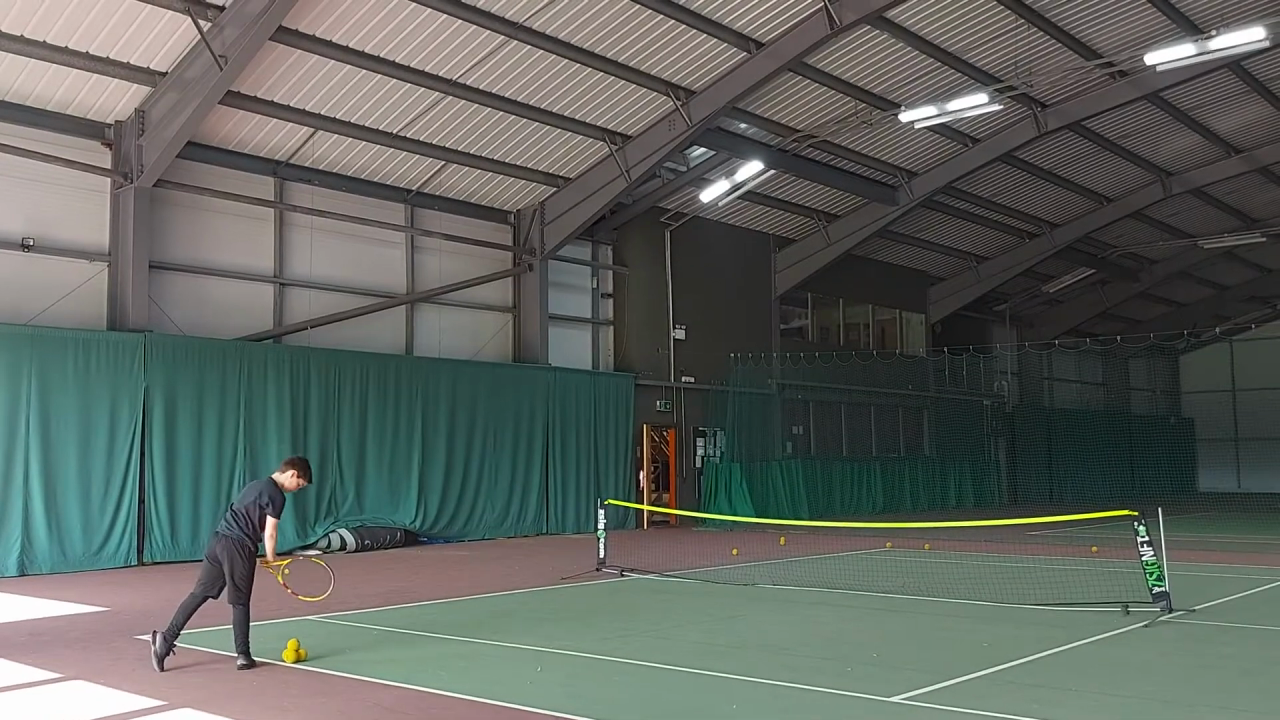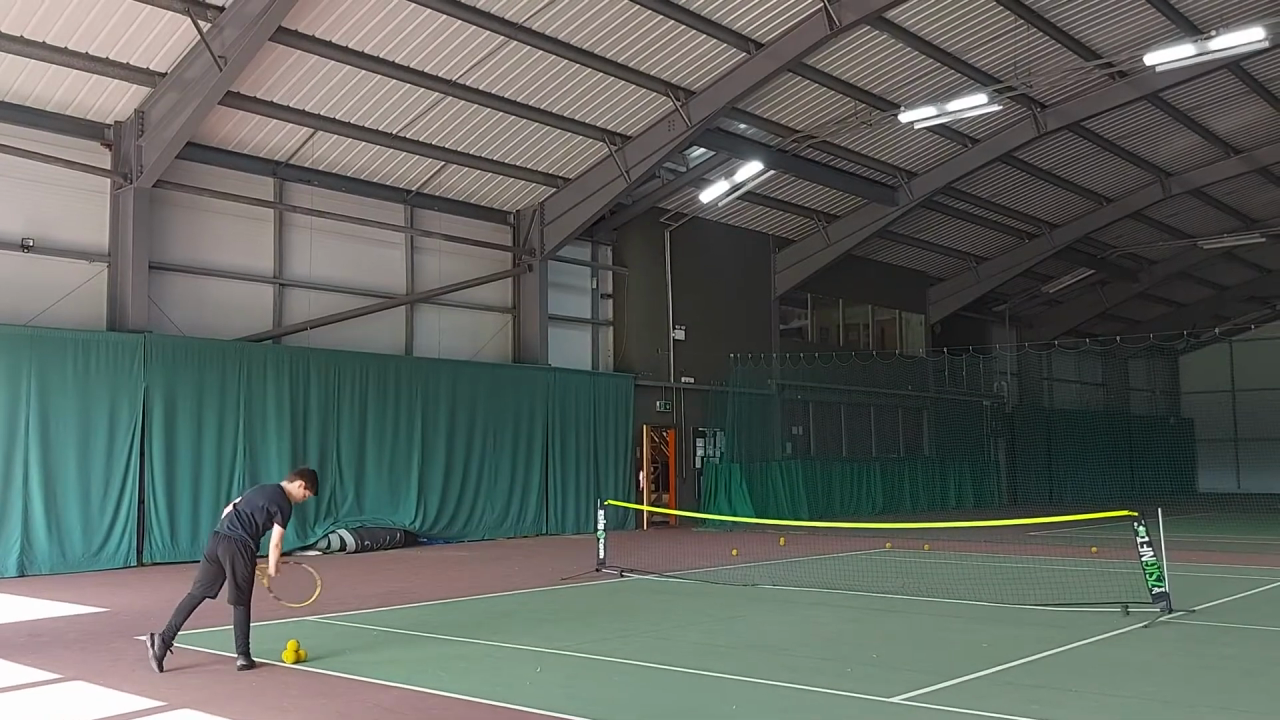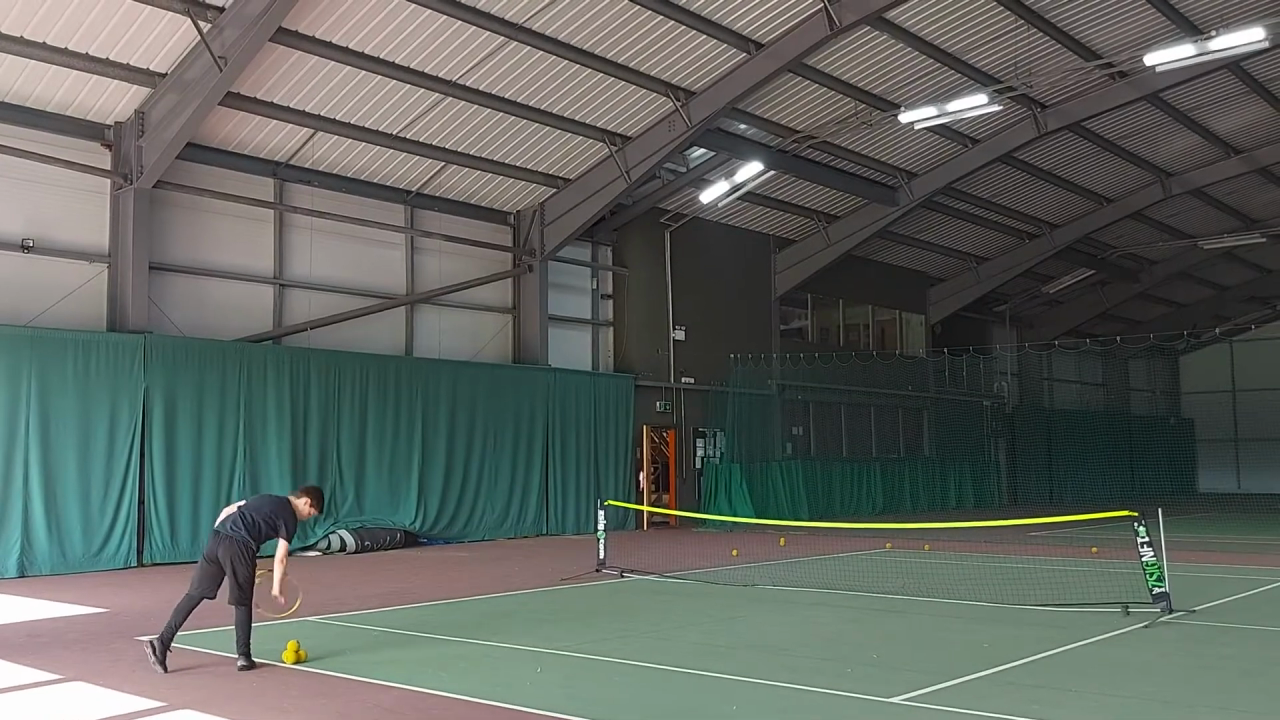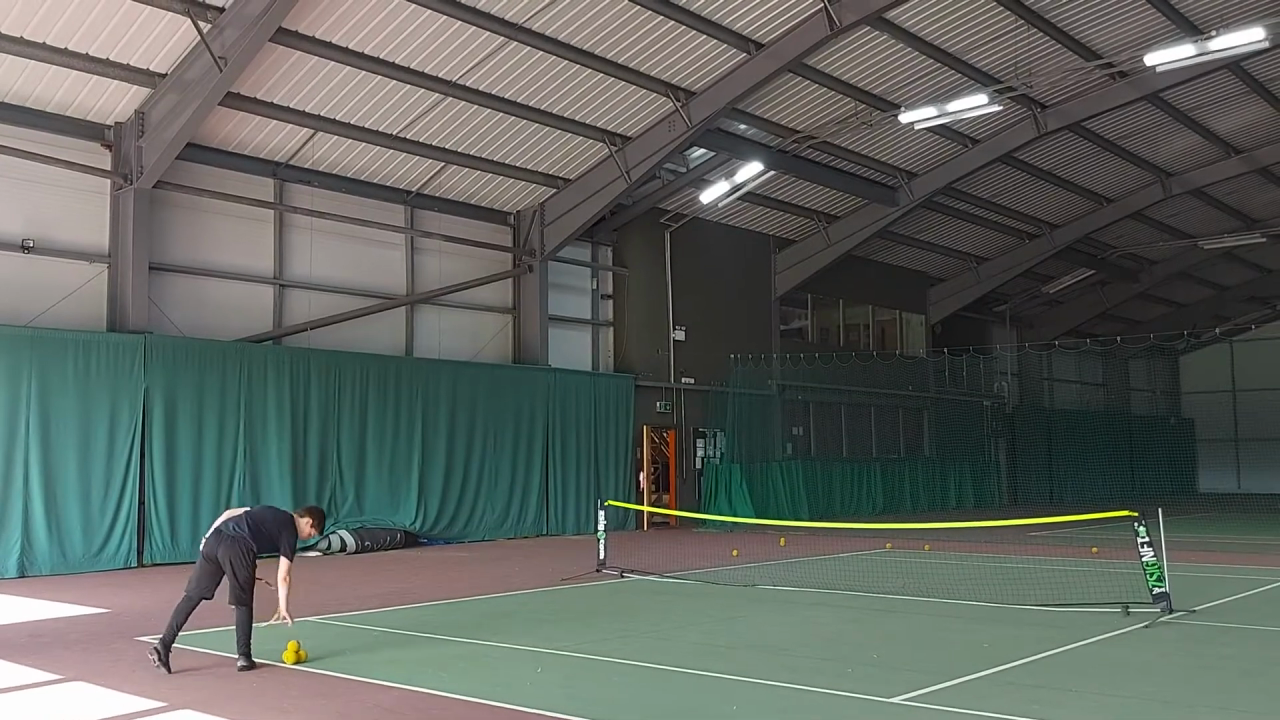
dt=0.1s
person 1, frame 1
left shoulder: (256, 485)
right shoulder: (277, 496)
right elbow: (269, 534)
right wrist: (270, 558)
left hip: (218, 538)
right hip: (238, 547)
left knee: (198, 594)
right knee: (240, 603)
left ankle: (165, 638)
right ankle: (243, 656)
person 1, frame 2
left shoulder: (261, 489)
right shoulder: (285, 504)
left elbow: (229, 508)
right elbow: (275, 543)
right wrist: (272, 569)
left hip: (218, 537)
right hip: (239, 547)
left knee: (196, 594)
right knee: (241, 603)
left ankle: (164, 639)
right ankle: (243, 656)
person 1, frame 3
left shoulder: (264, 499)
right shoulder: (289, 518)
left elbow: (228, 510)
right elbow: (280, 559)
right wrist: (276, 589)
left hip: (217, 538)
right hip: (239, 548)
left knee: (194, 596)
right knee: (242, 604)
left ankle: (162, 642)
right ankle: (243, 657)
person 1, frame 4
left shoulder: (269, 511)
right shoulder: (290, 534)
left elbow: (230, 513)
right elbow: (283, 577)
right wrist: (283, 608)
left hip: (217, 538)
right hip: (239, 549)
left knee: (192, 595)
right knee: (243, 604)
left ankle: (164, 644)
right ankle: (244, 657)
